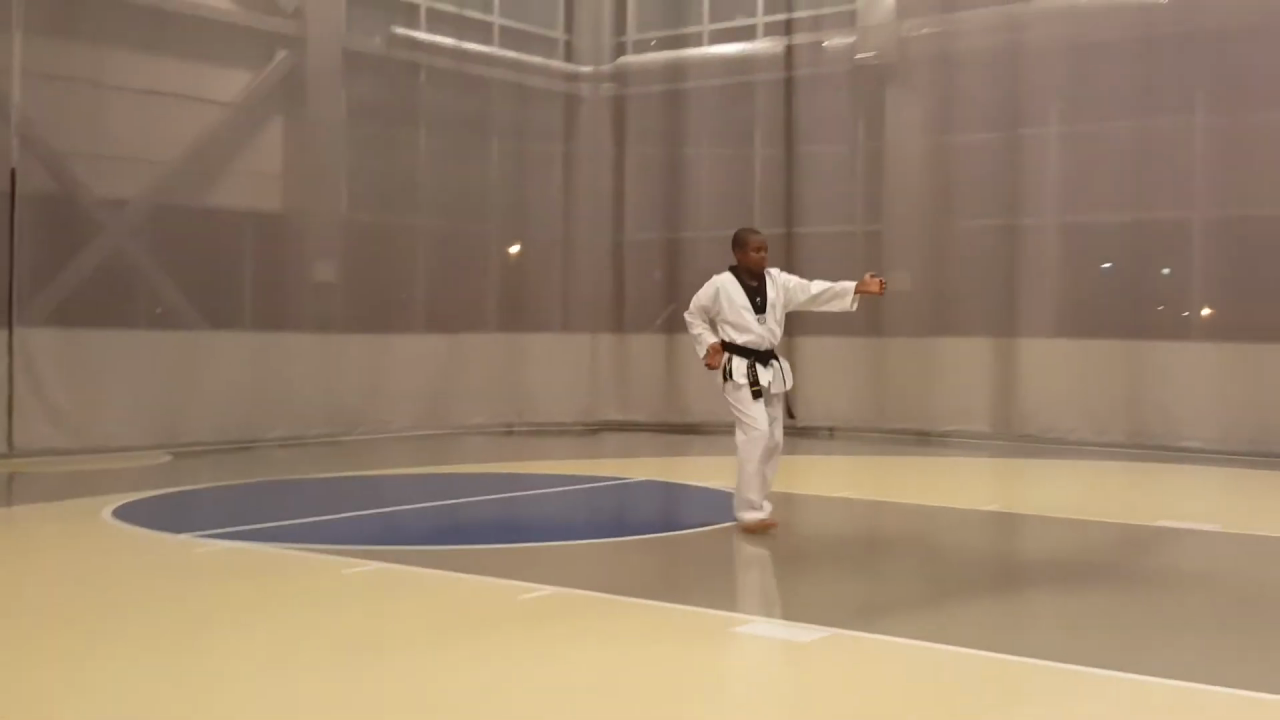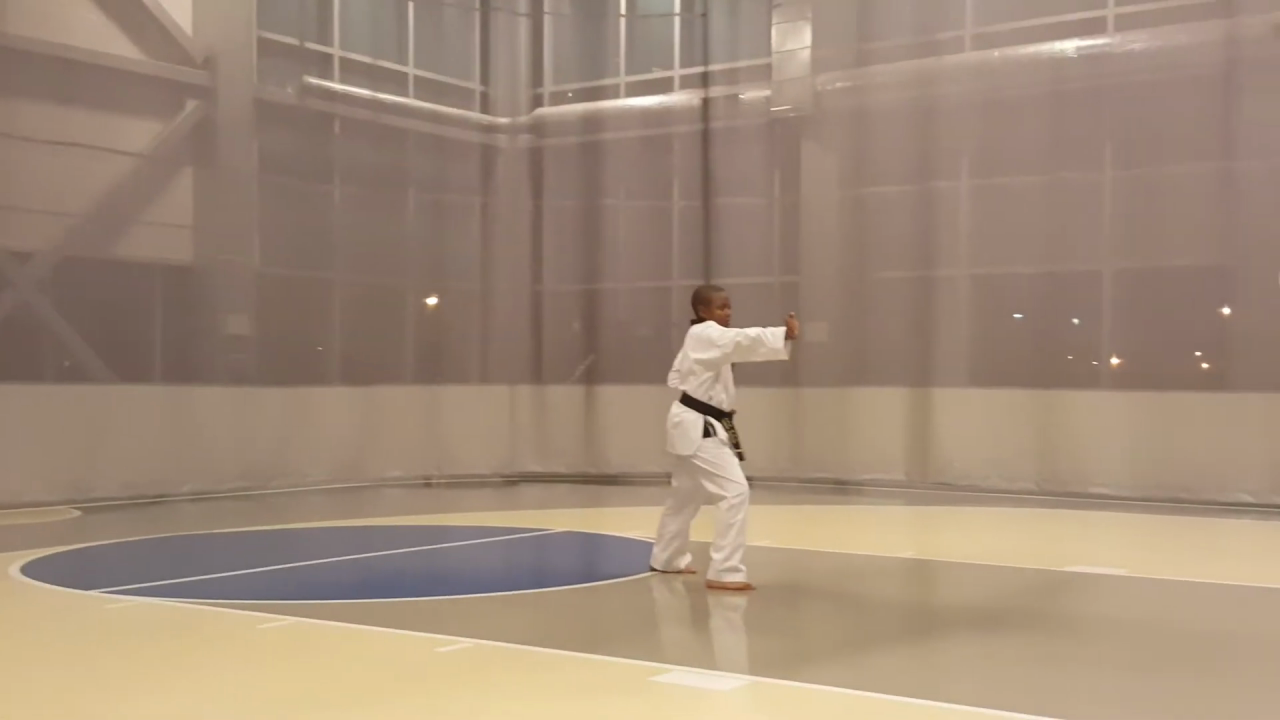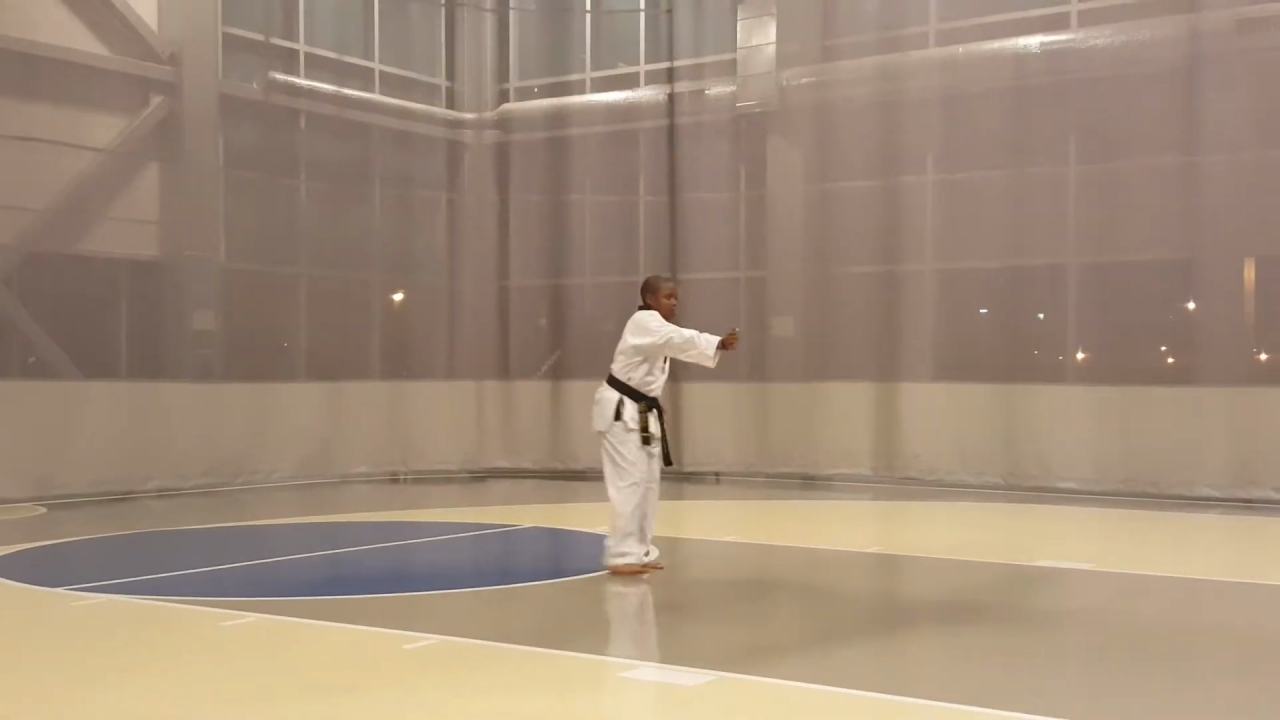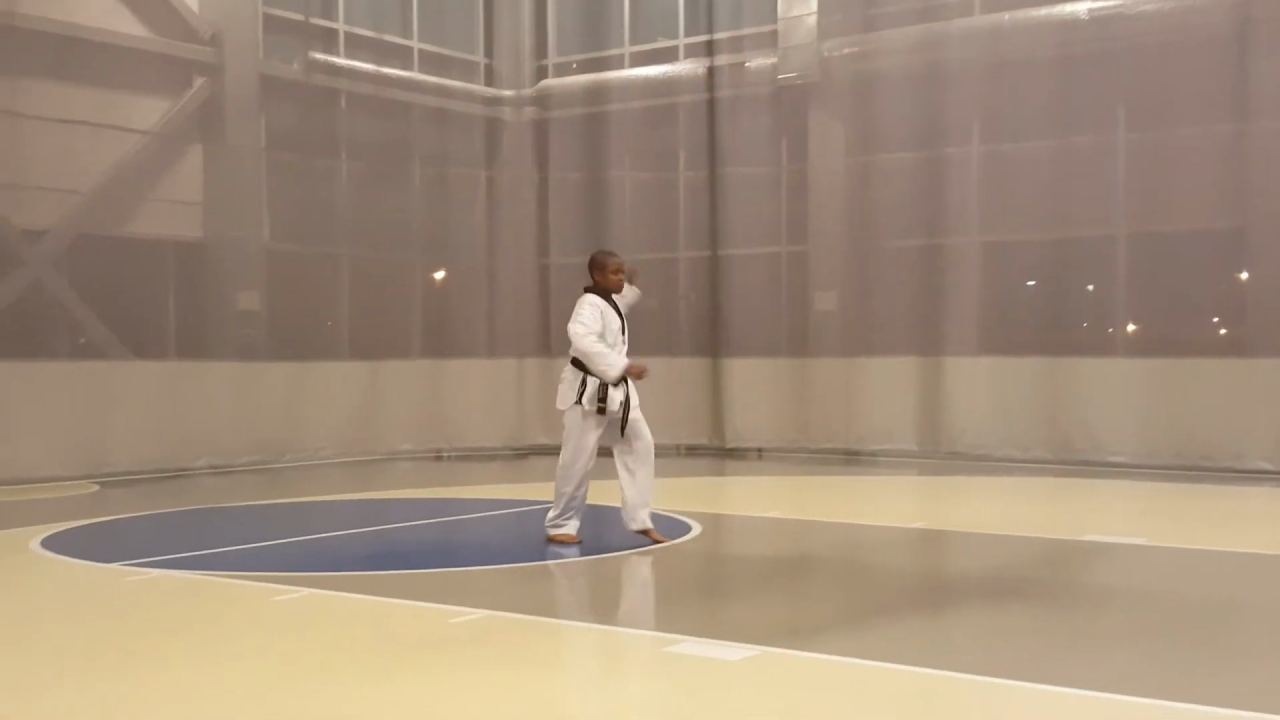
dt=0.7s
person 1, frame 1
left shoulder: (778, 281)
right shoulder: (720, 285)
left elbow: (815, 293)
right elbow: (694, 316)
left wrist: (857, 288)
right wrist: (709, 345)
left hip: (771, 369)
right hip: (740, 369)
left knee: (771, 440)
right knee: (756, 434)
left ankle: (752, 508)
right ankle: (751, 511)
person 1, frame 2
left shoulder: (700, 340)
right shoulder: (705, 335)
left elbow: (676, 378)
right elbow: (744, 341)
left wrist: (711, 401)
right wrist: (783, 335)
left hip: (695, 424)
right hip: (699, 428)
left knee: (685, 497)
right knee: (735, 492)
left ankle: (666, 558)
right ankle: (724, 572)
person 1, frame 3
left shoulder: (652, 327)
right shoulder: (644, 322)
right elbow: (678, 339)
left wrist: (651, 402)
right wrist: (718, 344)
left hip: (641, 412)
right hip: (621, 411)
left knee: (648, 483)
right knee: (629, 481)
left ankle: (637, 552)
right ankle: (622, 555)
person 1, frame 4
left shoulder: (609, 301)
right shoulder: (591, 305)
right elbow: (585, 343)
left wrist: (629, 288)
right wrist: (624, 367)
left hip: (617, 389)
right hip: (587, 389)
left knee: (640, 446)
right knee: (578, 459)
left ankle: (639, 520)
right ankle: (560, 524)
